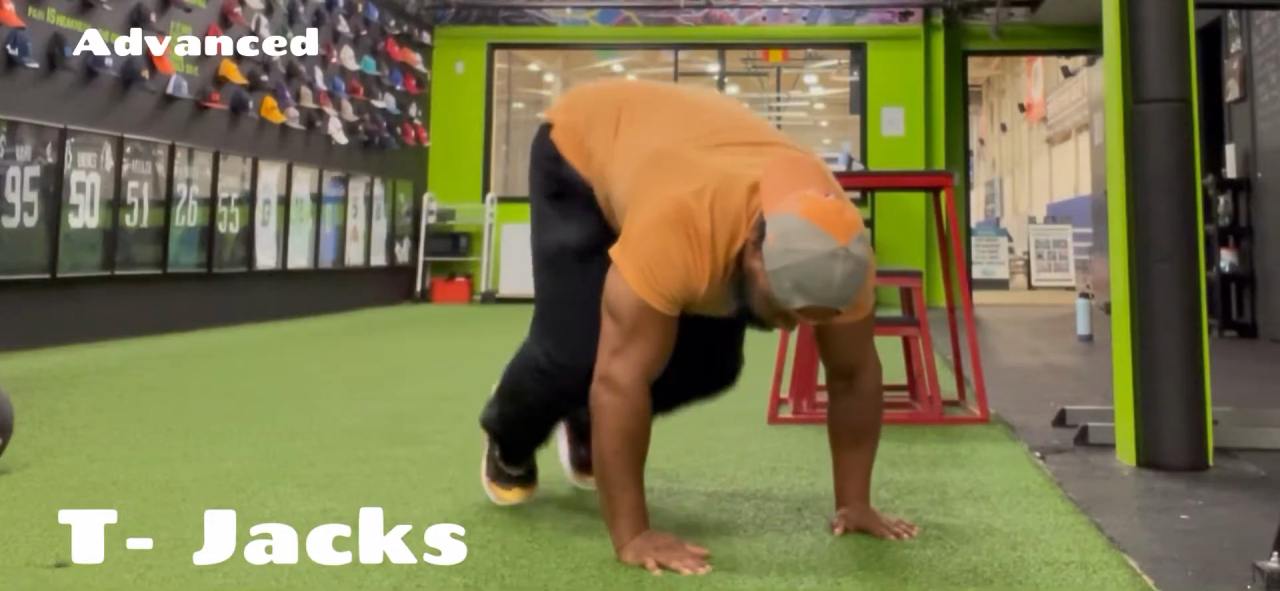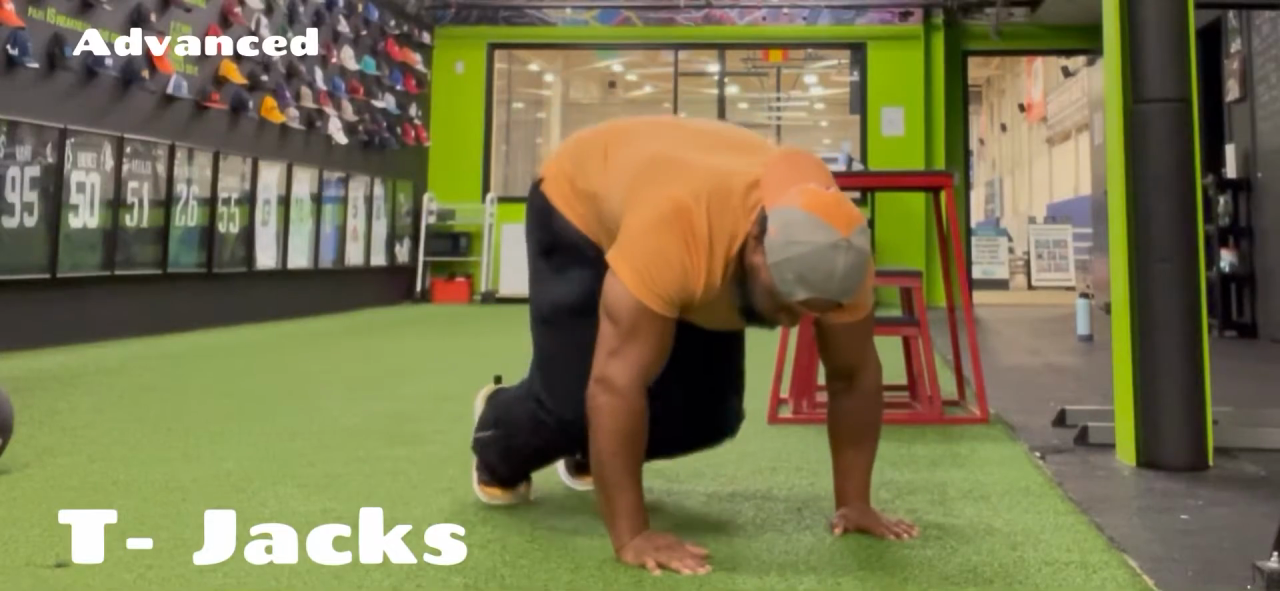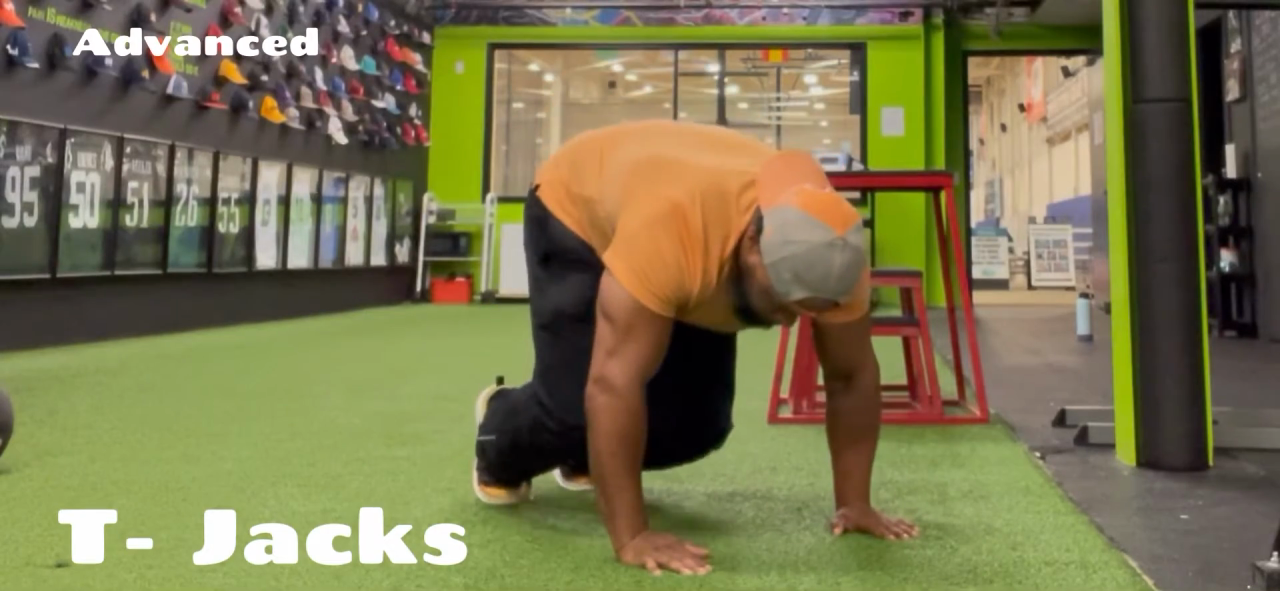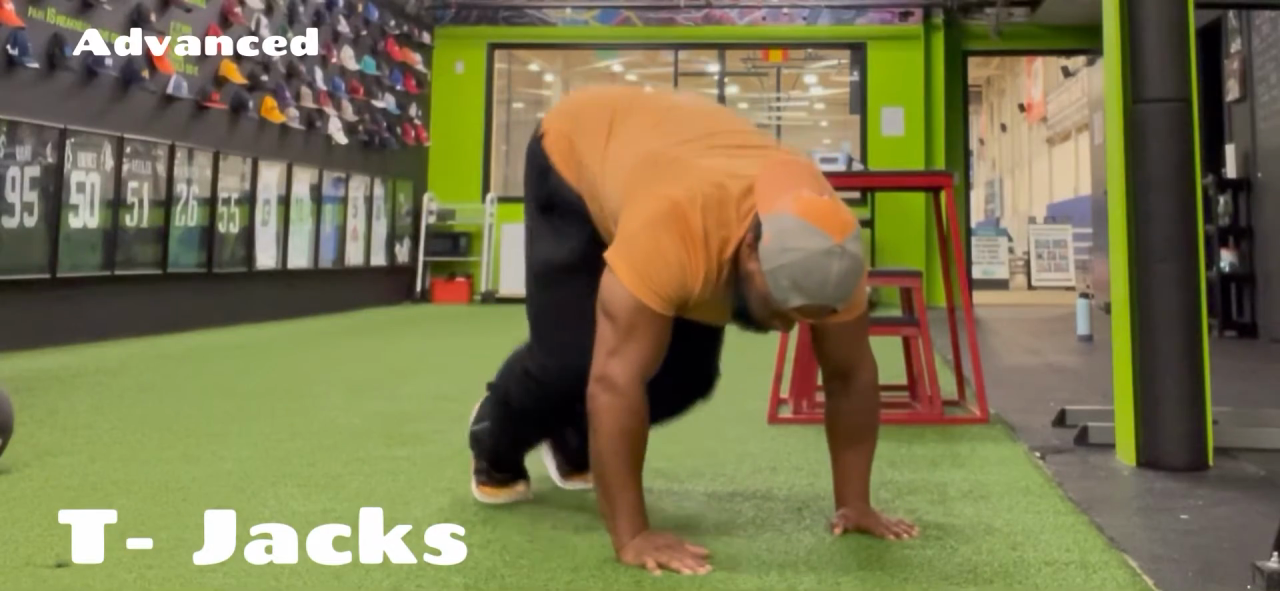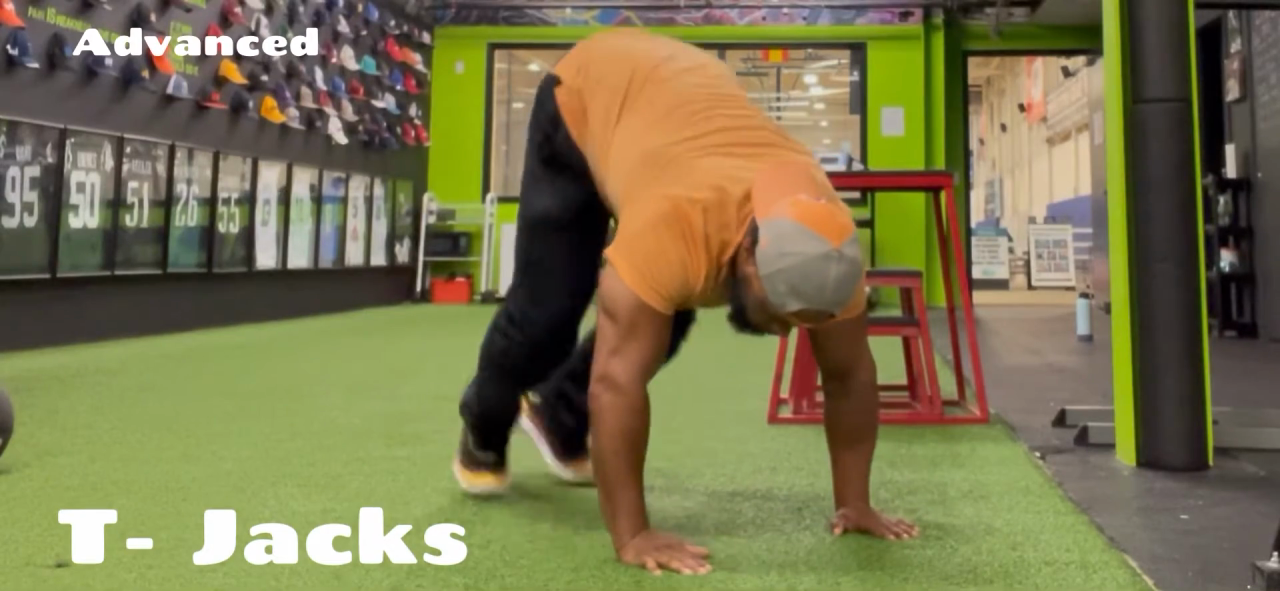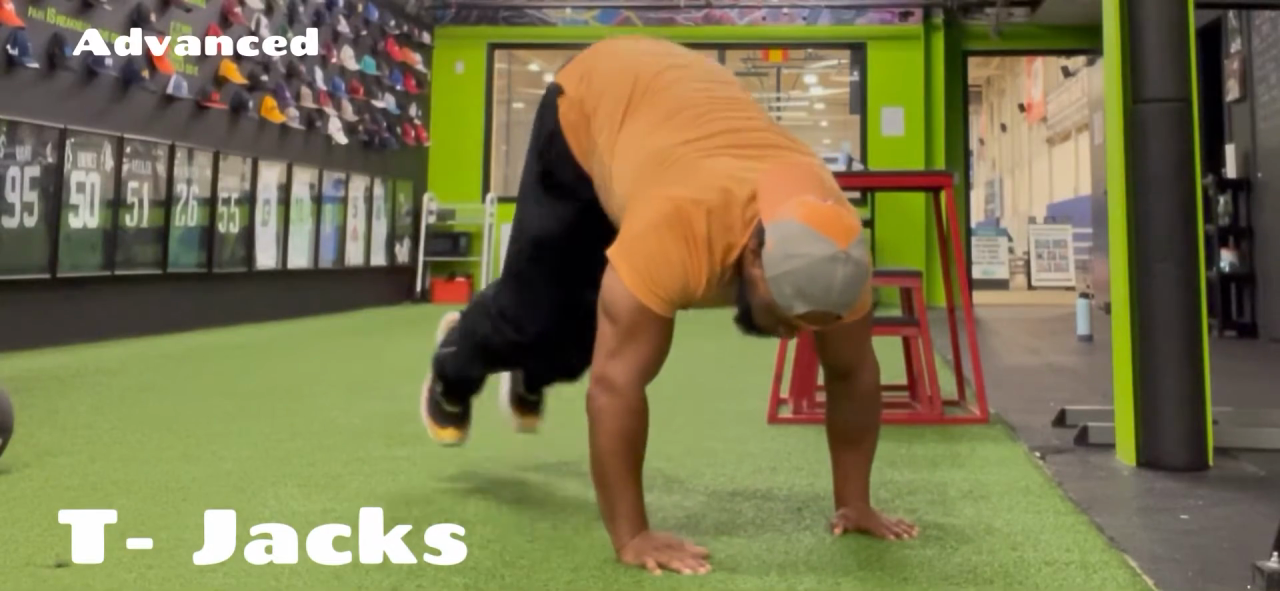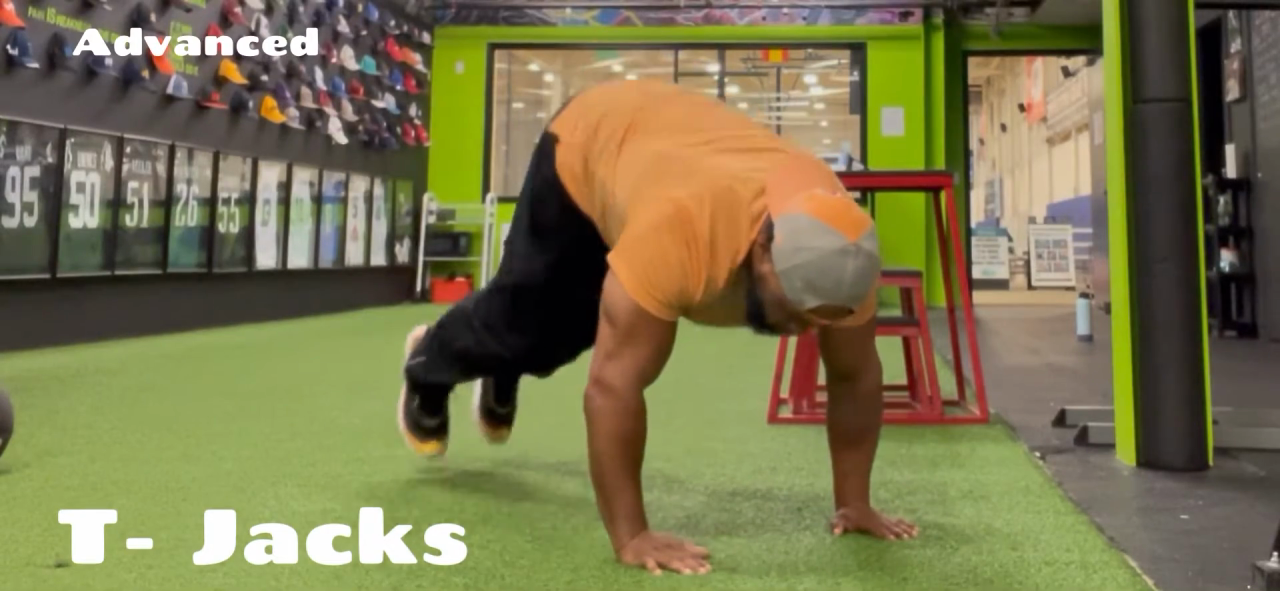
dt=0.1s
person 1, frame 1
left shoulder: (832, 247)
right shoulder: (677, 227)
left elbow: (853, 373)
right elbow: (620, 380)
left wrist: (855, 502)
right wrist: (632, 536)
left knee: (711, 365)
right knee: (575, 353)
left ankle: (585, 424)
right ankle: (508, 439)
person 1, frame 2
left shoulder: (830, 248)
right shoulder: (676, 231)
left elbow: (854, 376)
right elbow: (614, 383)
left wrist: (854, 504)
right wrist: (631, 538)
left knee: (708, 416)
right knee: (574, 399)
left ankle: (586, 444)
right ankle: (499, 441)
person 1, frame 3
left shoulder: (825, 252)
right shoulder: (672, 231)
left elbow: (851, 376)
right elbow: (612, 382)
left wrist: (855, 504)
right wrist: (631, 538)
right hip: (578, 196)
left knee: (697, 425)
right knee: (577, 402)
left ankle: (589, 449)
right ankle: (501, 445)
person 1, frame 4
left shoulder: (825, 245)
right shoulder: (672, 227)
left elbow: (850, 374)
right elbow: (614, 382)
left wrist: (856, 504)
right wrist: (631, 537)
left knee: (686, 377)
right knee: (566, 358)
left ankle: (568, 438)
right ankle: (495, 452)
person 1, frame 5
left shoulder: (821, 242)
right shoulder: (674, 227)
left elbow: (848, 372)
right elbow: (618, 379)
left wrist: (855, 503)
right wrist: (631, 537)
left knee: (665, 325)
right knee: (546, 309)
left ankle: (558, 413)
right ankle: (485, 424)
person 1, frame 6
left shoulder: (829, 241)
right shoulder: (676, 230)
left elbow: (851, 373)
right elbow: (615, 383)
left wrist: (854, 500)
right wrist: (632, 536)
left knee: (597, 309)
right knee: (534, 298)
left ankle: (529, 372)
right ankle: (455, 369)
person 1, frame 7
left shoulder: (835, 248)
right shoulder: (680, 231)
left elbow: (855, 375)
right elbow: (613, 384)
left wrist: (854, 504)
right wrist: (631, 537)
left knee: (581, 320)
right knee: (517, 321)
left ankle: (501, 375)
right ankle: (428, 366)
